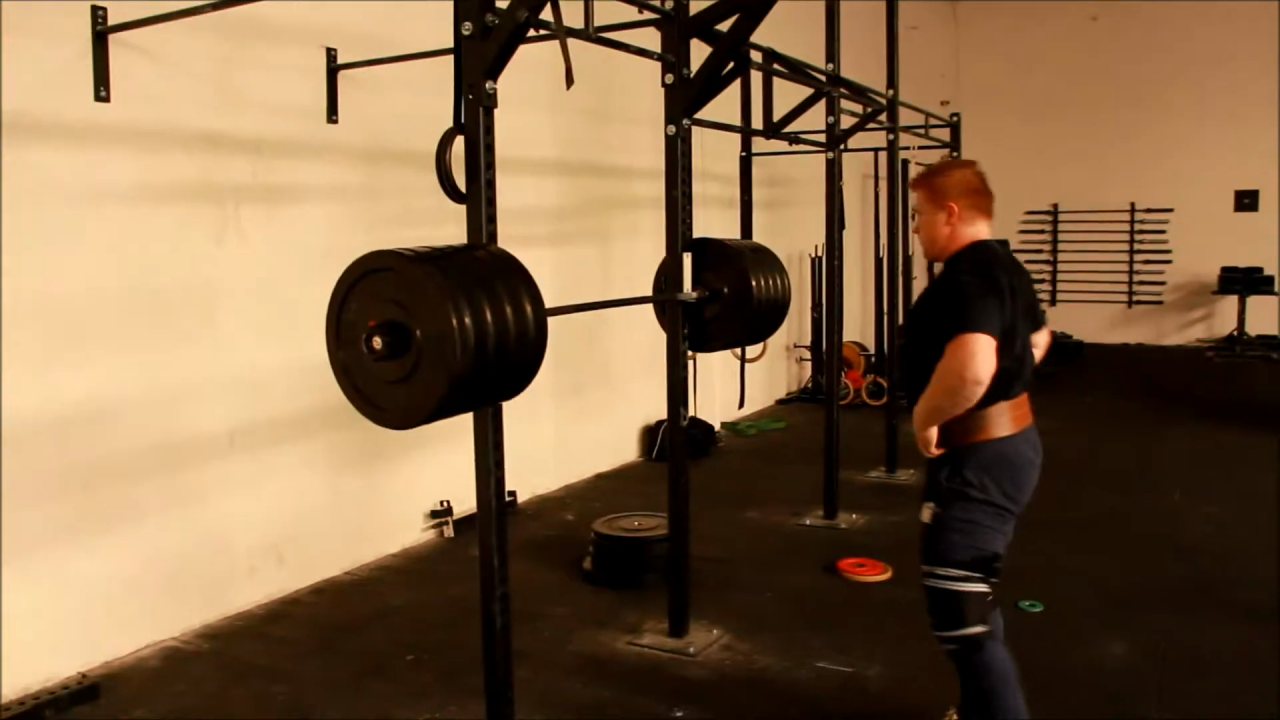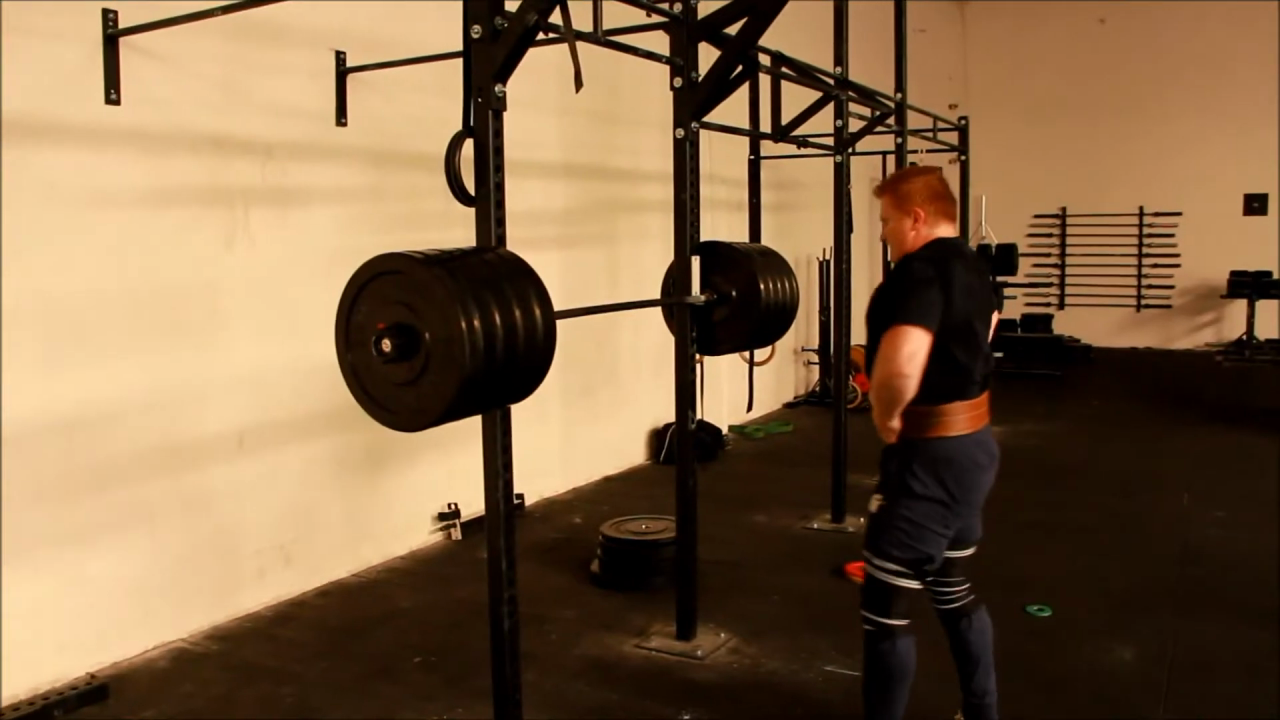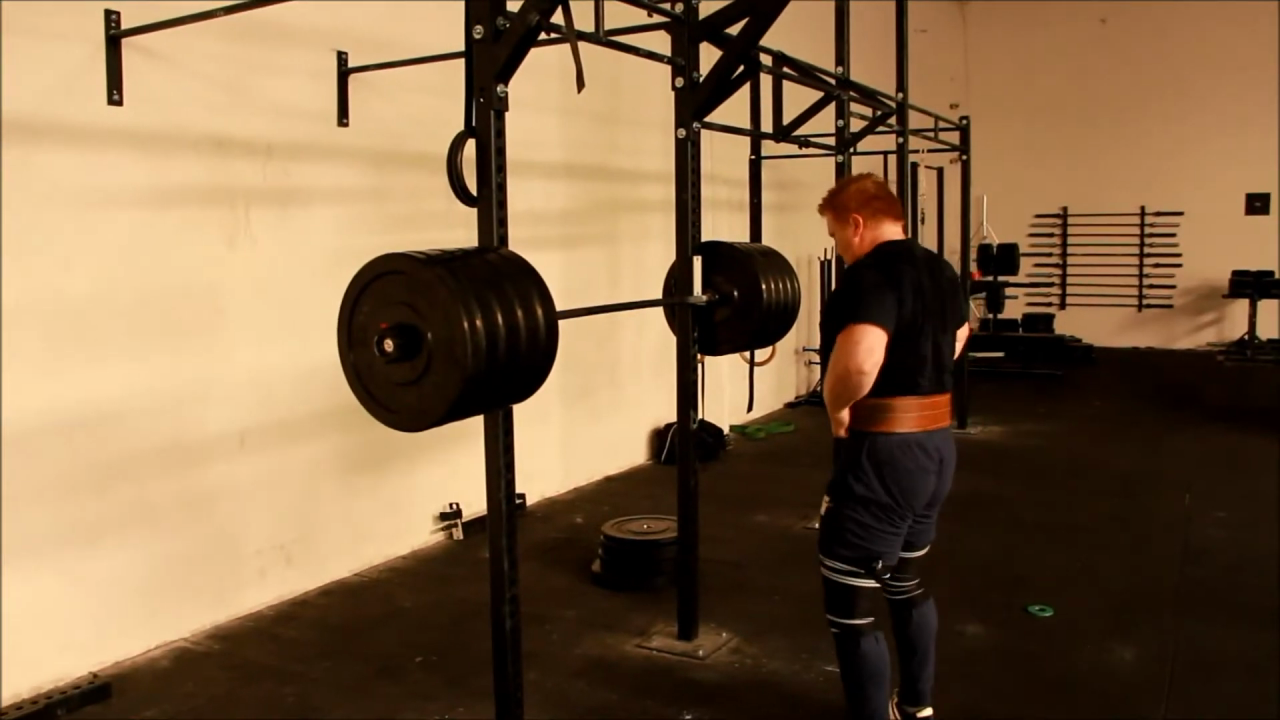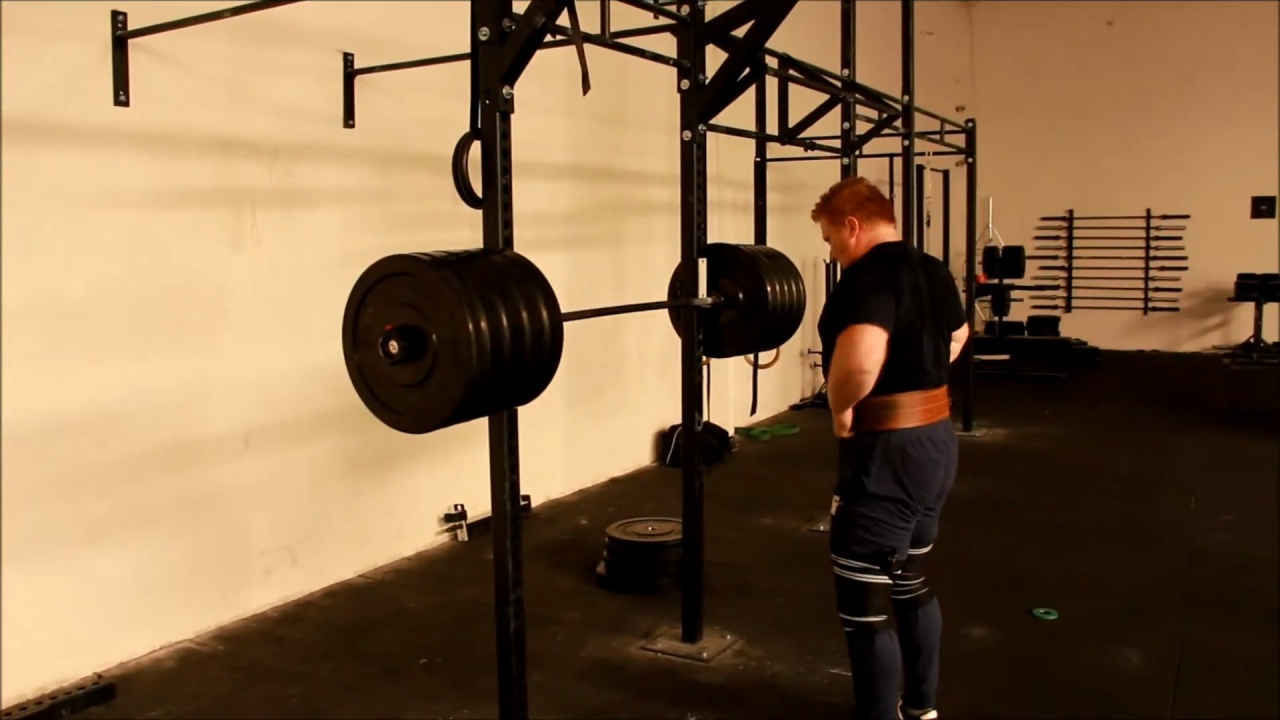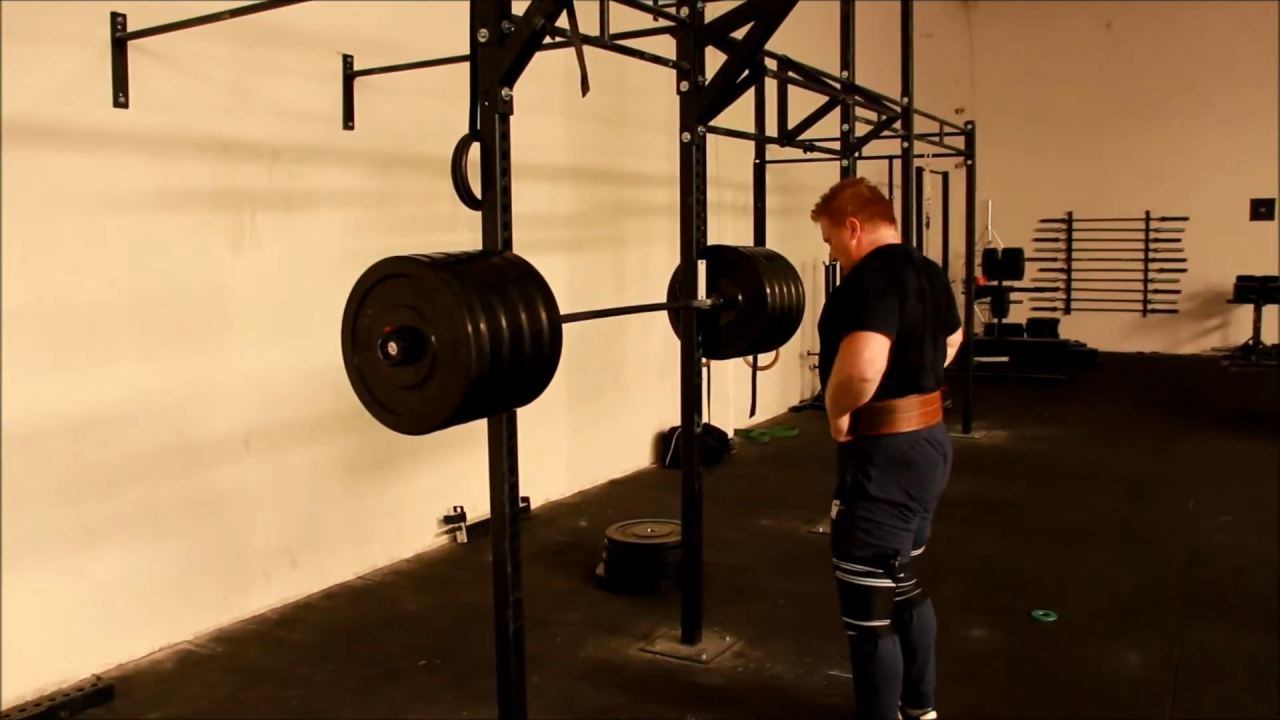
dt=0.5s
person 1, frame 1
left shoulder: (965, 278)
right shoulder: (1006, 268)
left elbow: (970, 367)
right elbow: (1038, 338)
left wrist: (923, 419)
left hip: (978, 461)
right hip: (1007, 447)
left knee: (960, 619)
right knee: (972, 597)
person 1, frame 2
left shoulder: (918, 271)
right shoulder: (969, 266)
left elbow: (901, 363)
left wrist: (885, 415)
left hip: (929, 457)
right hip: (970, 446)
left knee: (885, 606)
right knee: (951, 588)
person 1, frame 3
left shoulder: (869, 275)
right shoulder: (938, 270)
left elbow: (857, 361)
left wrist: (836, 407)
left hip: (882, 456)
right hip: (935, 448)
left knee: (850, 606)
right knee: (904, 582)
person 1, frame 4
left shoulder: (869, 276)
right shoulder: (931, 269)
left elbow: (860, 360)
right elbow: (957, 335)
left wrist: (841, 408)
left hip: (887, 455)
right hip: (935, 443)
left knee: (863, 604)
right knee: (910, 581)
person 1, frame 5
left shoulder: (871, 278)
right shoulder: (927, 272)
left elbow: (861, 367)
right elbow: (951, 340)
left wrist: (837, 410)
left hip: (885, 457)
right hip: (928, 445)
left knee: (868, 607)
right knee: (904, 585)
